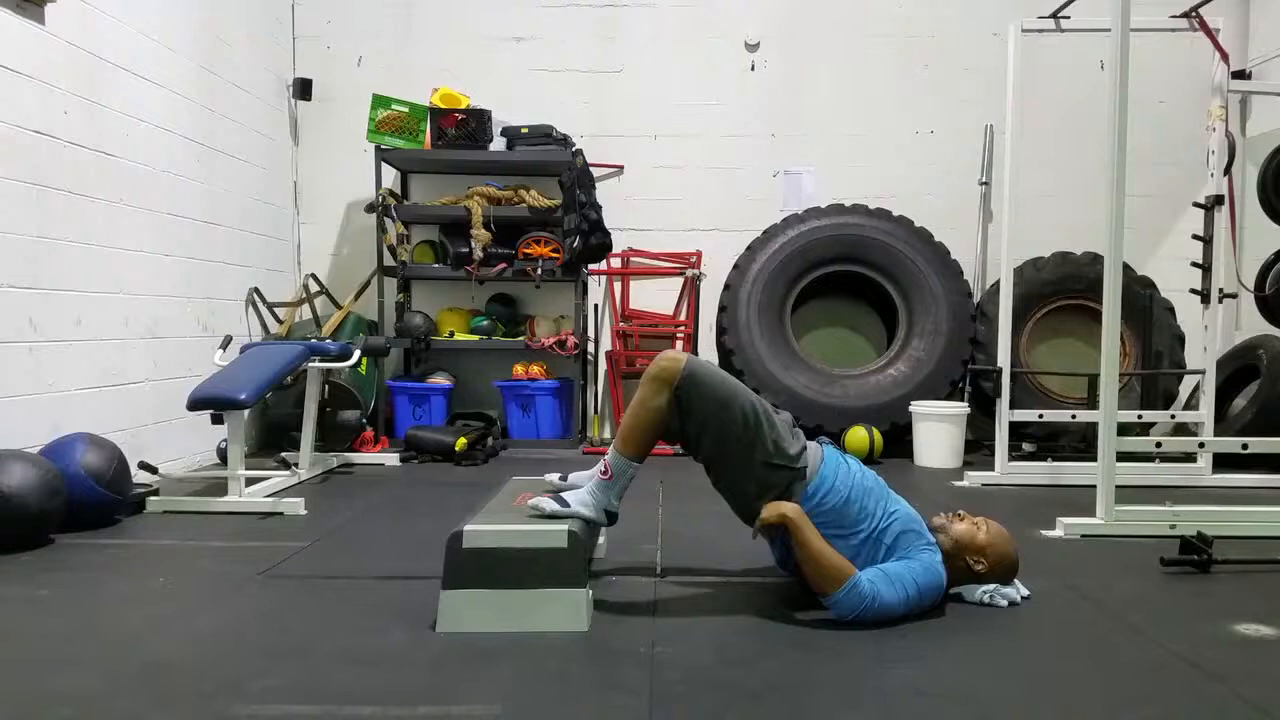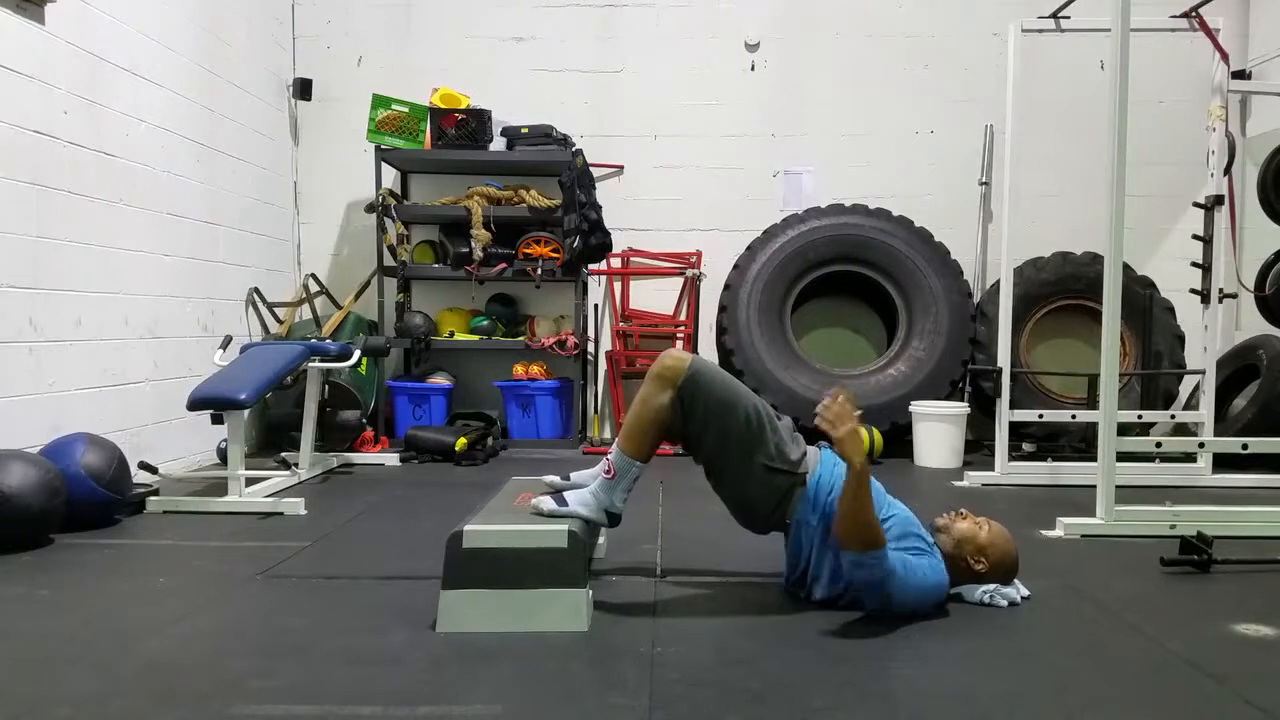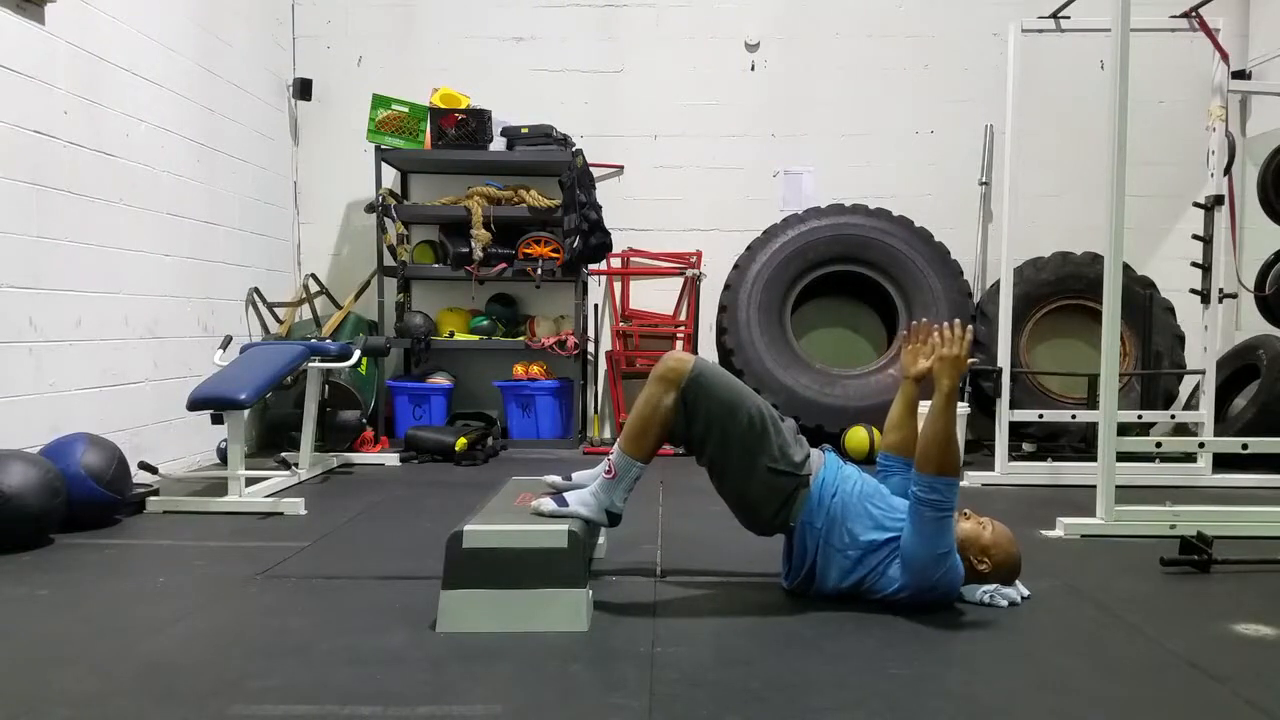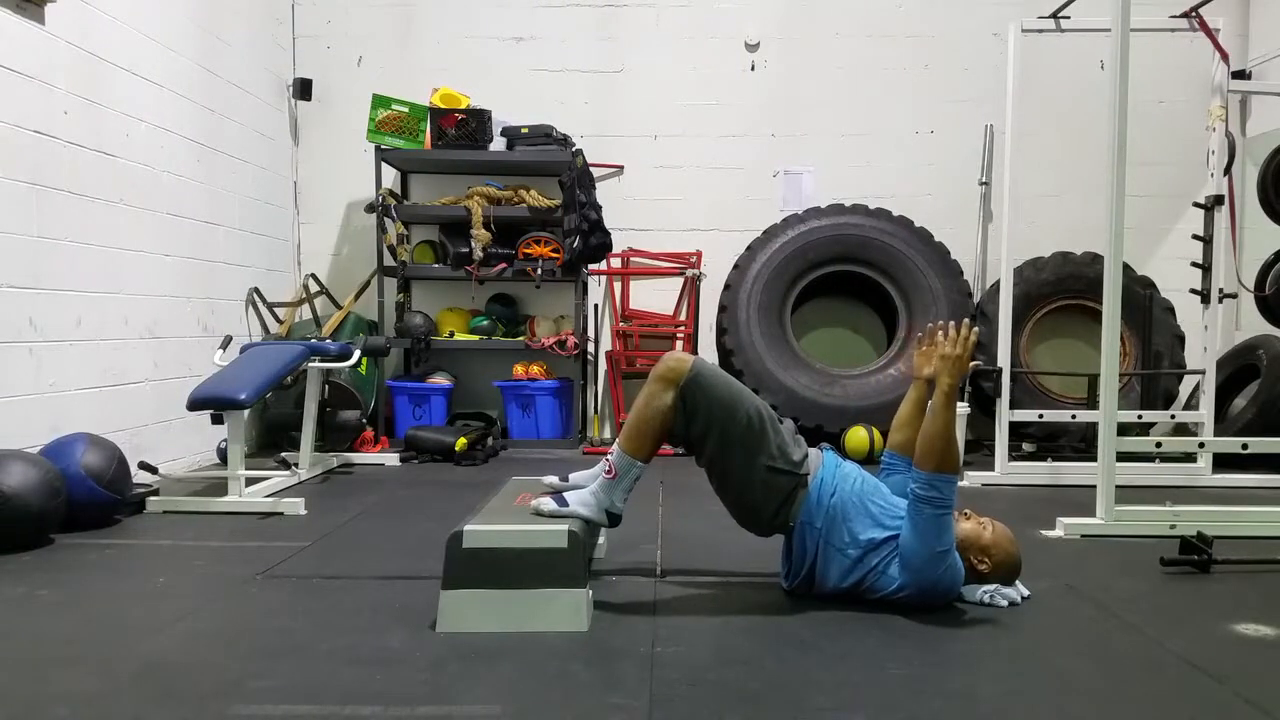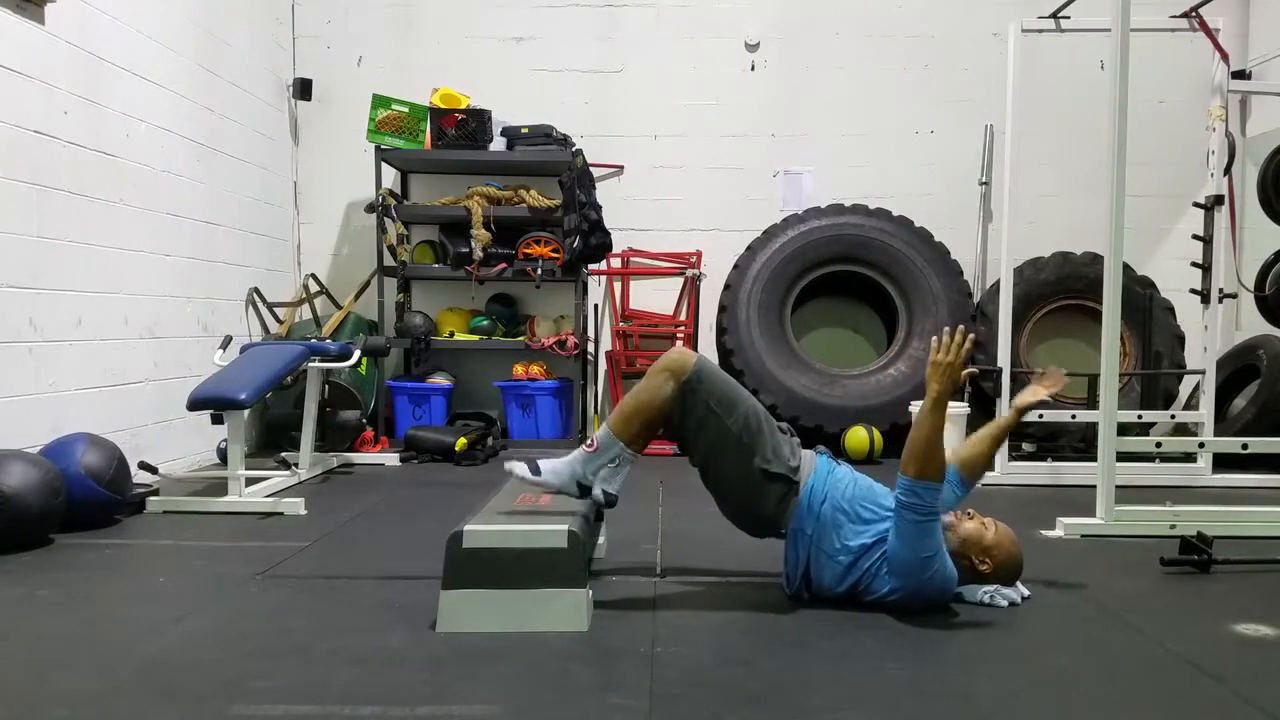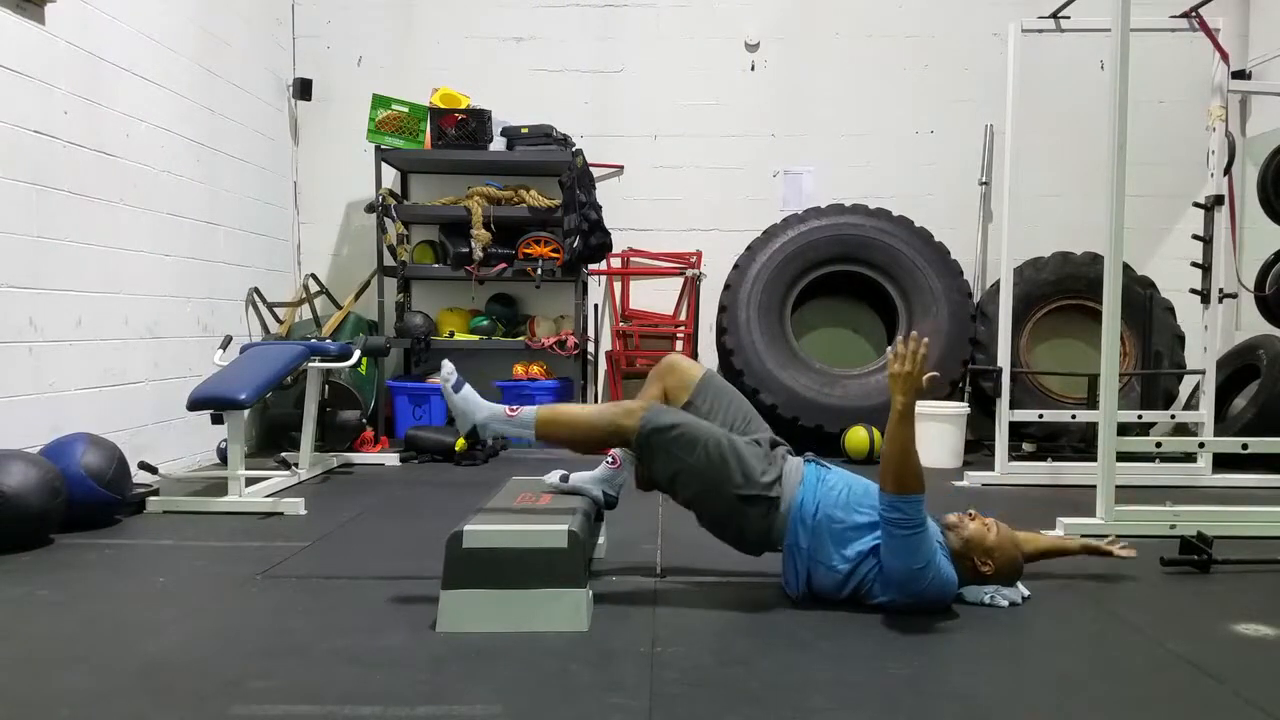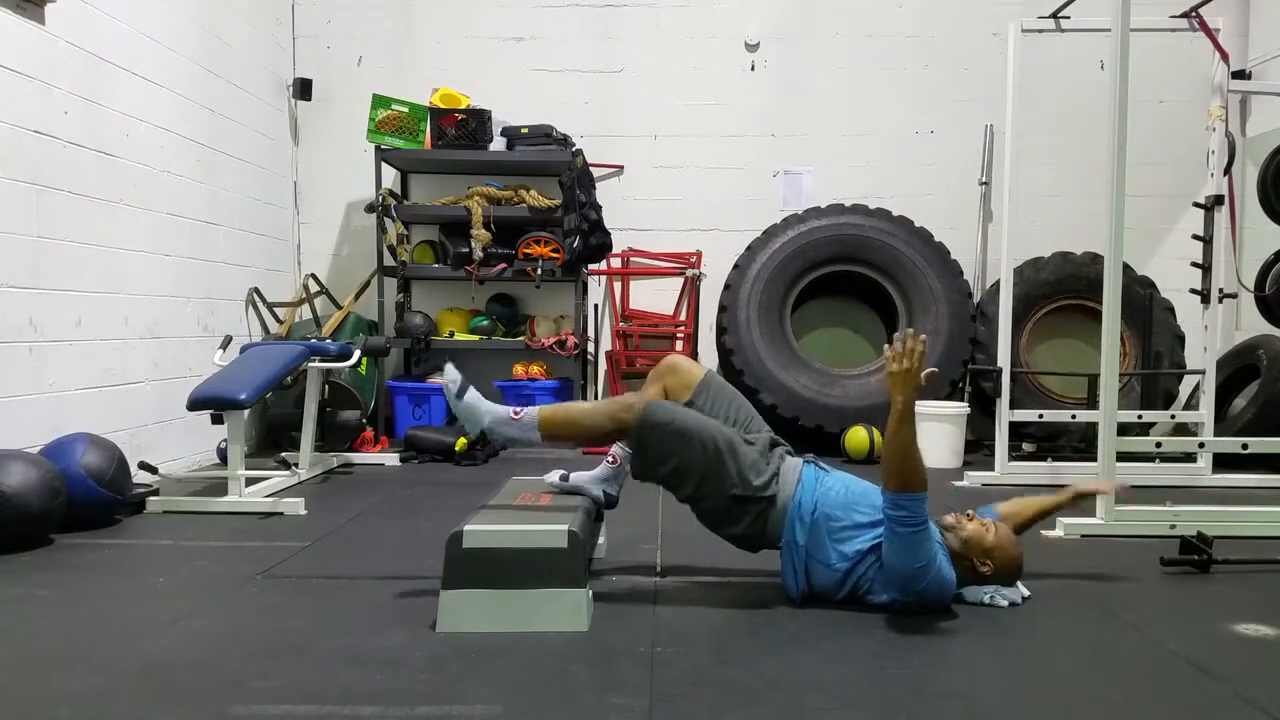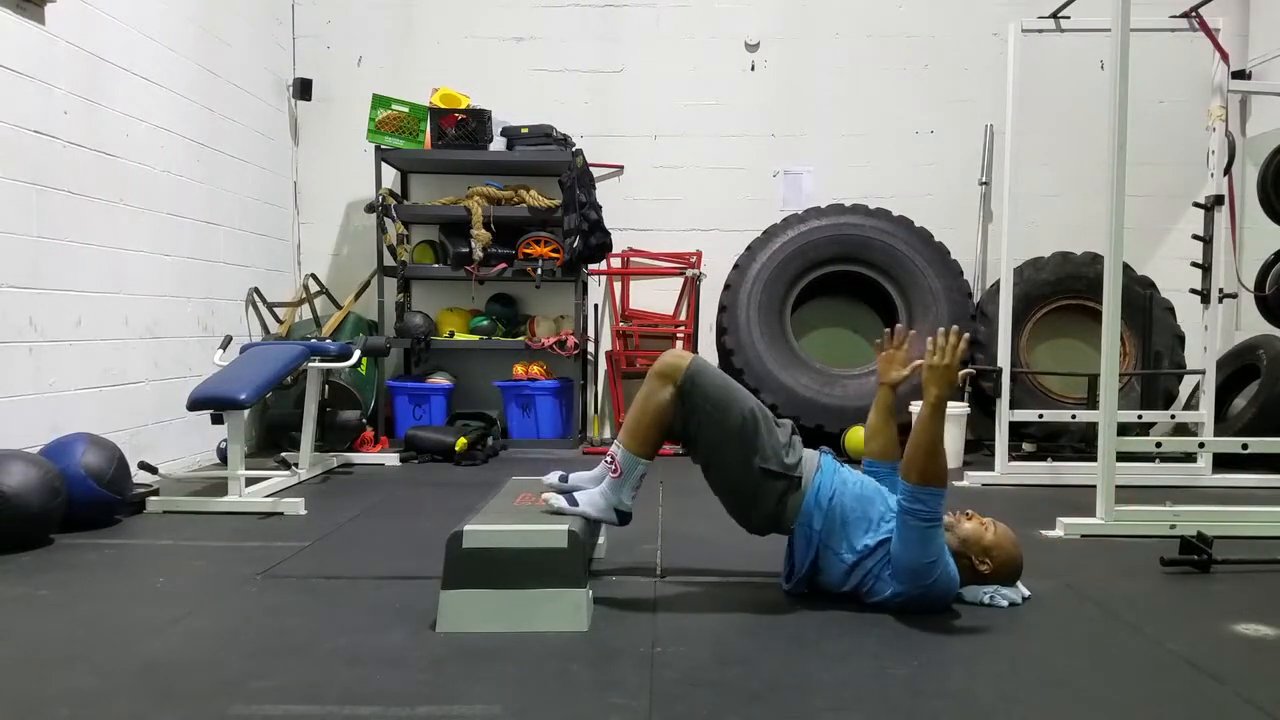
dt=0.7s
person 1, frame 1
left shoulder: (928, 575)
right shoulder: (921, 544)
left elbow: (852, 598)
left wrist: (794, 516)
left hip: (785, 479)
right hip: (801, 467)
left knee: (670, 371)
right knee: (675, 383)
left ankle: (601, 497)
right ankle: (605, 477)
person 1, frame 2
left shoulder: (929, 579)
right shoulder: (923, 546)
left elbow: (864, 562)
left wrist: (856, 462)
right wrist: (846, 441)
left hip: (785, 485)
right hip: (802, 470)
left knee: (673, 370)
right knee: (677, 390)
left ankle: (605, 497)
right ankle: (608, 476)
person 1, frame 3
left shoulder: (937, 573)
right shoulder: (909, 521)
left elbow: (937, 488)
right elbow: (896, 466)
left wrist: (945, 391)
right wrist: (911, 382)
left hip: (787, 487)
right hip: (803, 473)
left knee: (676, 372)
right knee: (681, 384)
left ankle: (605, 498)
right ankle: (607, 476)
person 1, frame 4
left shoulder: (935, 572)
right shoulder: (911, 522)
left elbow: (934, 485)
right elbow: (901, 465)
left wrist: (947, 390)
right wrist: (922, 383)
left hip: (787, 489)
right hip: (802, 472)
left knee: (676, 371)
right knee: (679, 383)
left ankle: (605, 497)
right ankle: (609, 476)
person 1, frame 5
left shoulder: (926, 574)
right shoulder: (939, 536)
left elbow: (920, 492)
right elbow: (953, 474)
left wrist: (937, 398)
right wrist: (1017, 409)
left hip: (778, 488)
right hip: (797, 470)
left knee: (678, 366)
right knee: (679, 380)
left ankle: (578, 469)
right ankle: (605, 477)
person 1, frame 6
left shoulder: (928, 577)
right shoulder: (943, 547)
left elbow: (899, 504)
right elbow: (1017, 542)
left wrist: (902, 406)
right wrist: (1083, 542)
left hip: (764, 499)
right hip: (781, 468)
left knee: (632, 417)
right knee: (673, 369)
left ankle: (490, 418)
right ankle: (606, 481)
person 1, frame 7
left shoulder: (927, 576)
right shoulder: (943, 541)
left elbow: (905, 501)
right elbow: (1004, 512)
left wrist: (902, 404)
right wrist: (1072, 493)
left hip: (762, 496)
right hip: (781, 469)
left knee: (633, 408)
right knee: (672, 370)
left ankle: (497, 420)
right ankle: (605, 480)
person 1, frame 8
left shoulder: (931, 578)
right shoulder: (908, 528)
left elbow: (923, 497)
right elbow: (883, 471)
left wrist: (936, 398)
right wrist: (887, 389)
left hip: (780, 482)
right hip: (795, 468)
left knee: (673, 370)
right knee: (675, 383)
left ankle: (614, 495)
right ankle: (608, 476)
